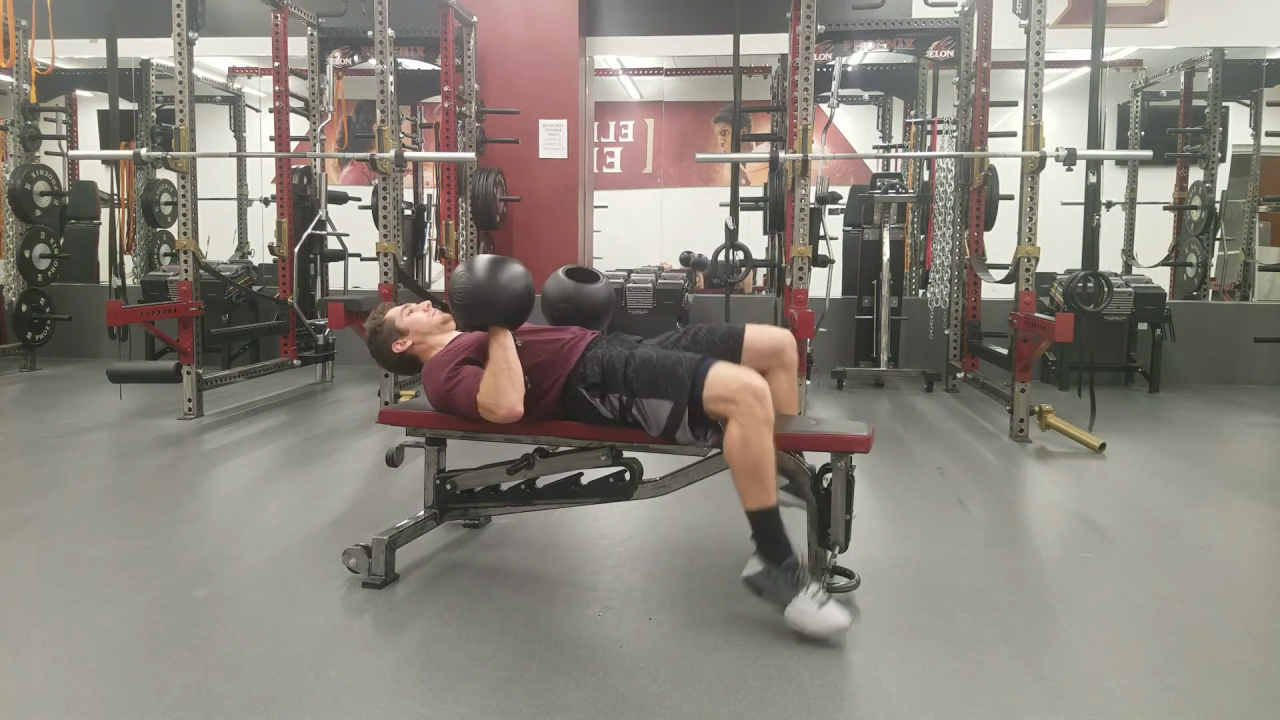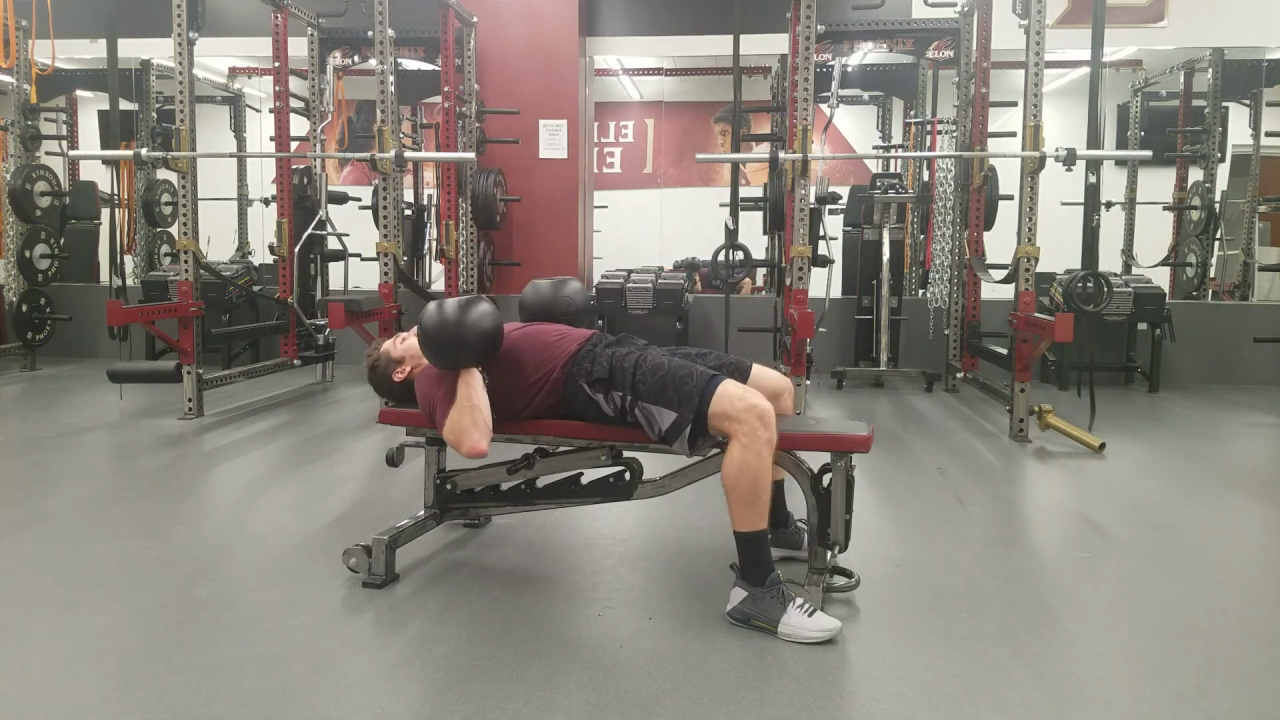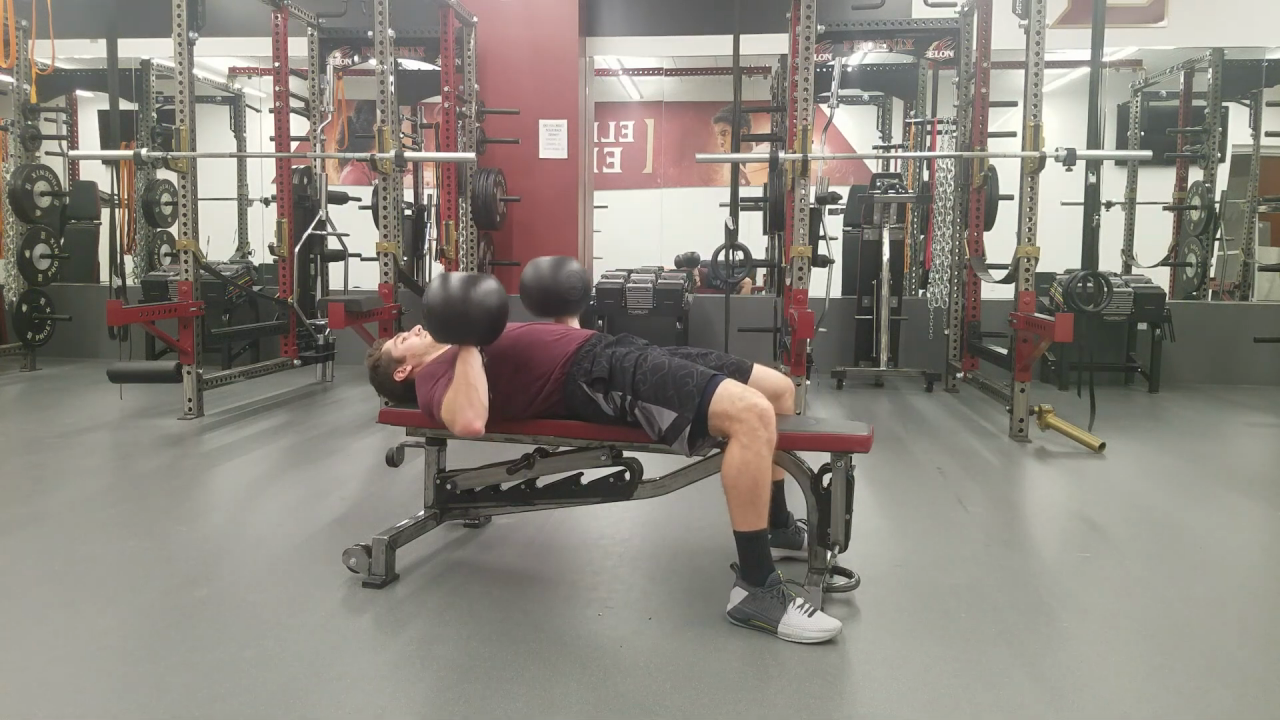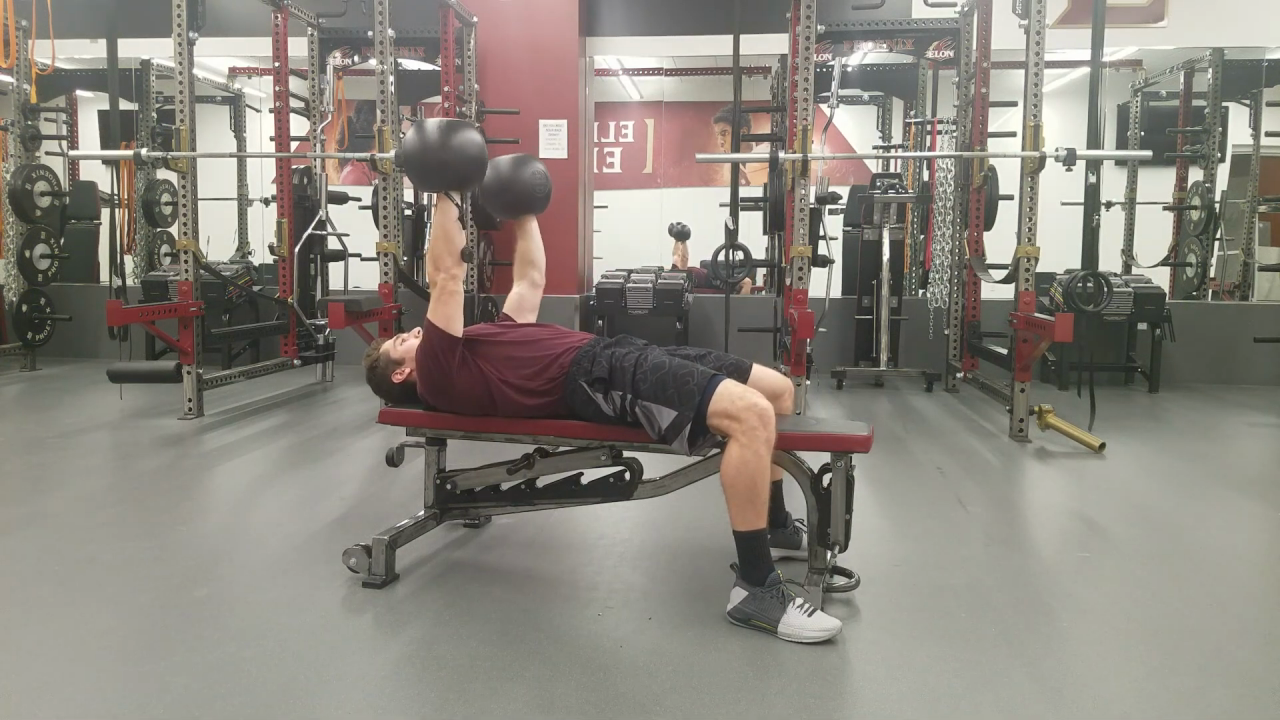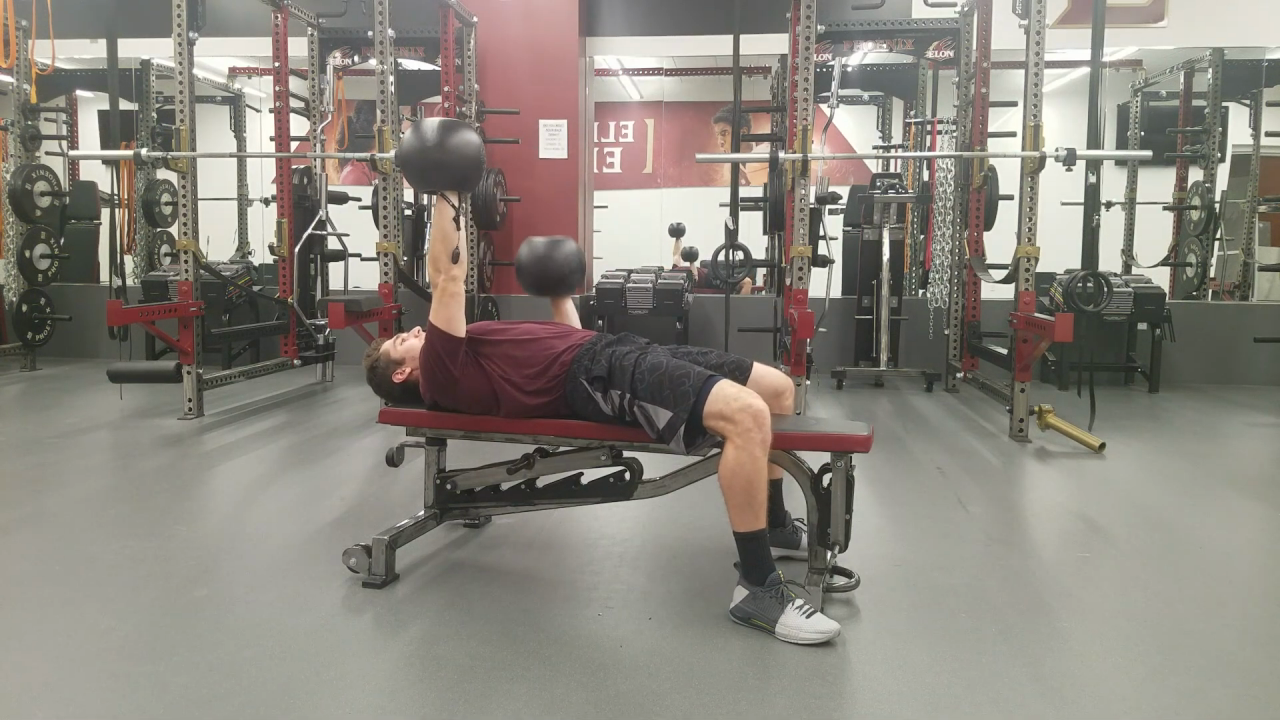
dt=1s
person 1, frame 1
left shoulder: (463, 344)
right shoulder: (443, 369)
right elbow: (507, 404)
right wrist: (498, 326)
left hip: (612, 350)
right hip: (597, 382)
left knee: (776, 344)
right knee: (748, 393)
right ankle: (775, 564)
person 1, frame 2
right shoulder: (435, 378)
right elbow: (474, 443)
right hip: (598, 377)
left knee: (777, 389)
right knee: (752, 416)
left ankle: (779, 526)
right ankle: (756, 589)
person 1, frame 3
left shoulder: (462, 358)
right shoulder: (435, 375)
right elbow: (469, 422)
right wrist: (465, 342)
right hip: (600, 378)
left knee: (778, 389)
right knee: (751, 415)
left ankle: (778, 526)
right ankle: (757, 589)
person 1, frame 4
left shoulder: (476, 356)
right shoulder: (439, 376)
left elbow: (528, 284)
right elbow: (446, 279)
left wrist: (525, 211)
right wrist: (444, 196)
right hip: (597, 378)
left knee: (777, 390)
right knee: (751, 416)
left ankle: (778, 528)
right ankle: (756, 591)
person 1, frame 5
left shoulder: (468, 355)
right shoulder: (437, 375)
right elbow: (448, 280)
right wrist: (443, 196)
right hip: (596, 375)
left knee: (777, 390)
right knee: (747, 416)
left ankle: (777, 528)
right ankle: (758, 589)
